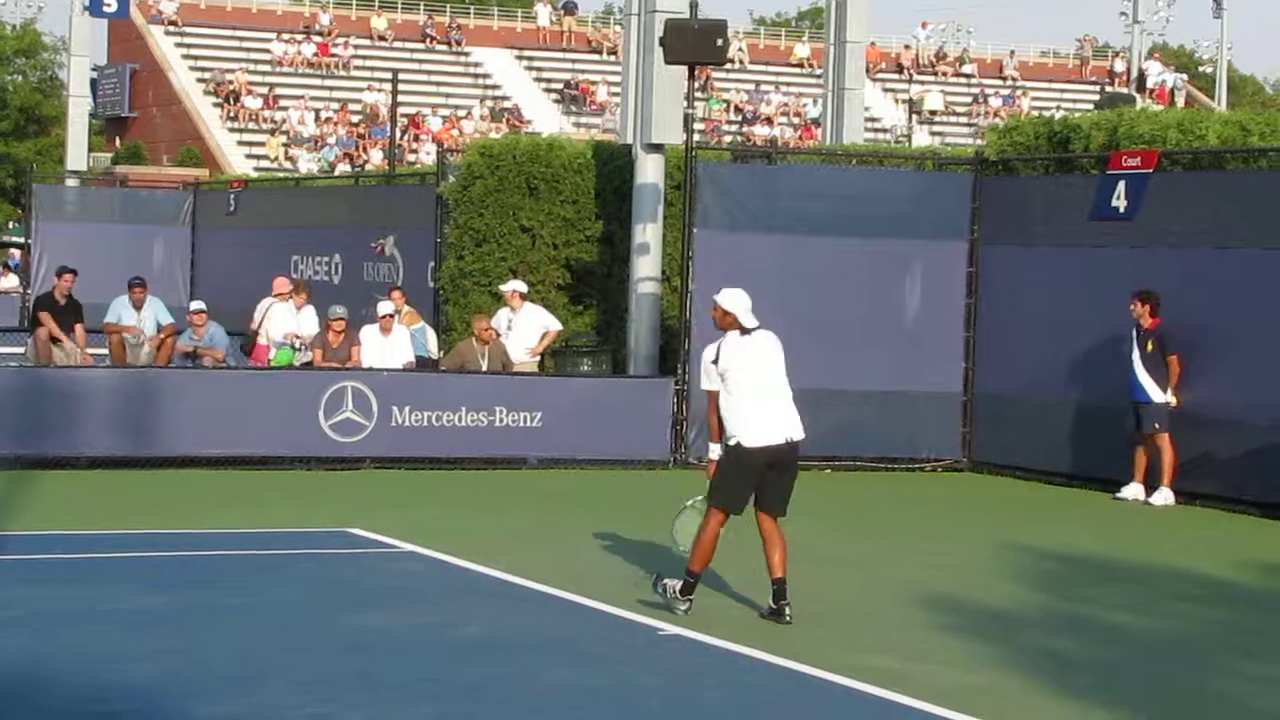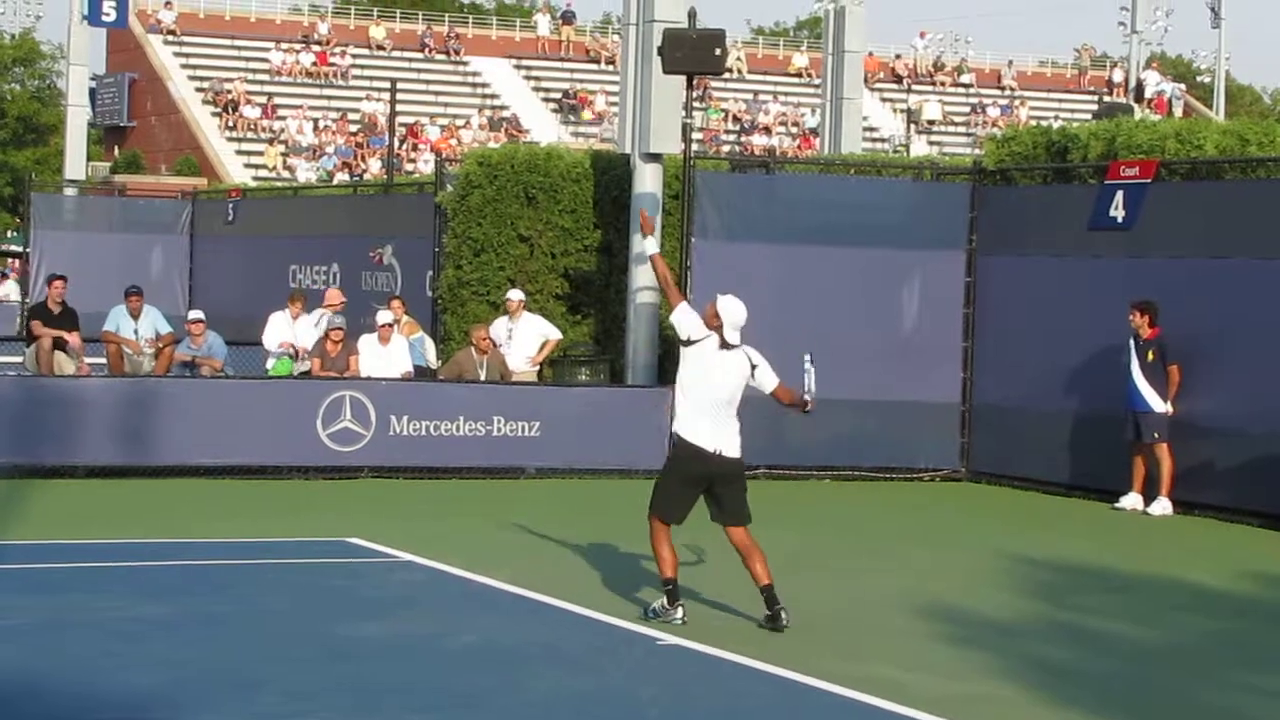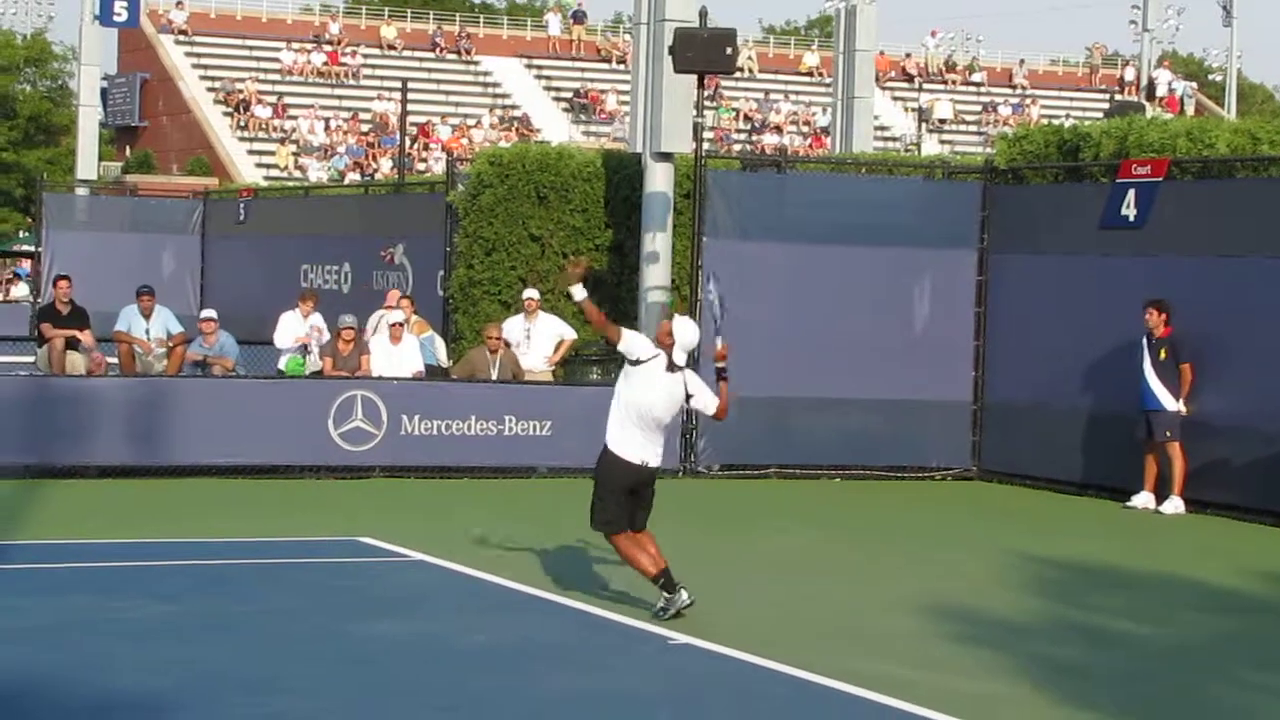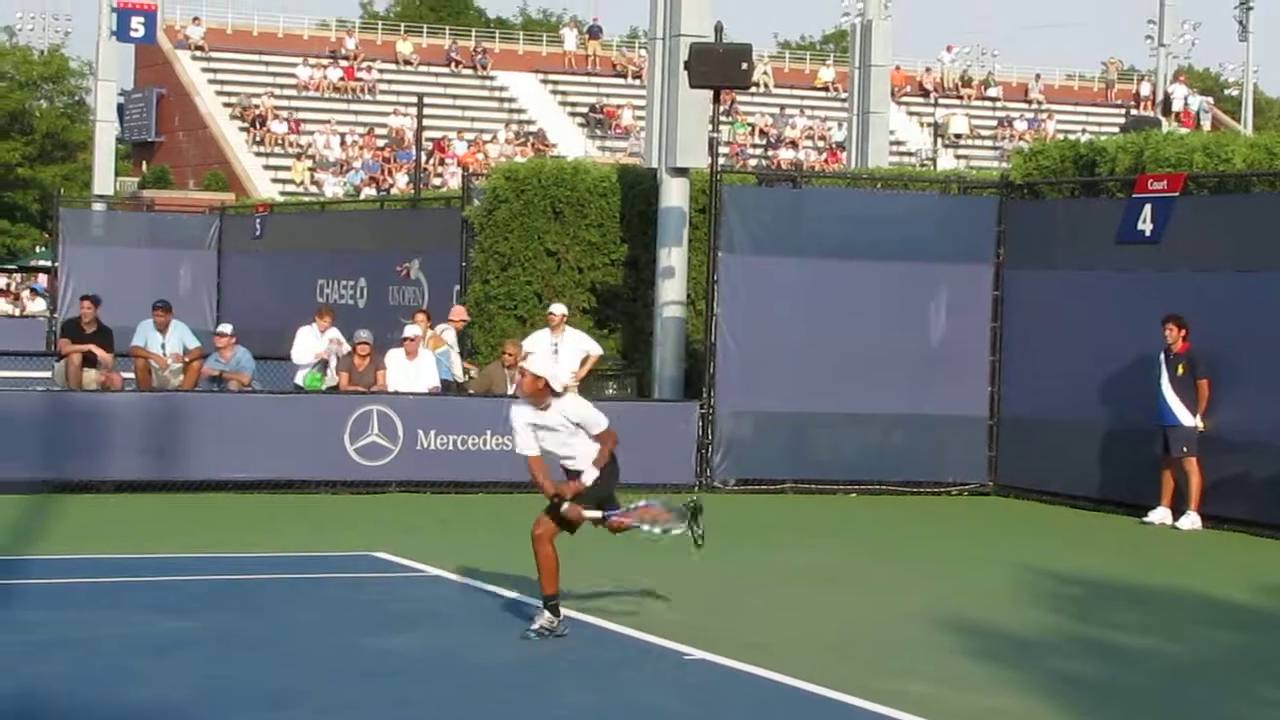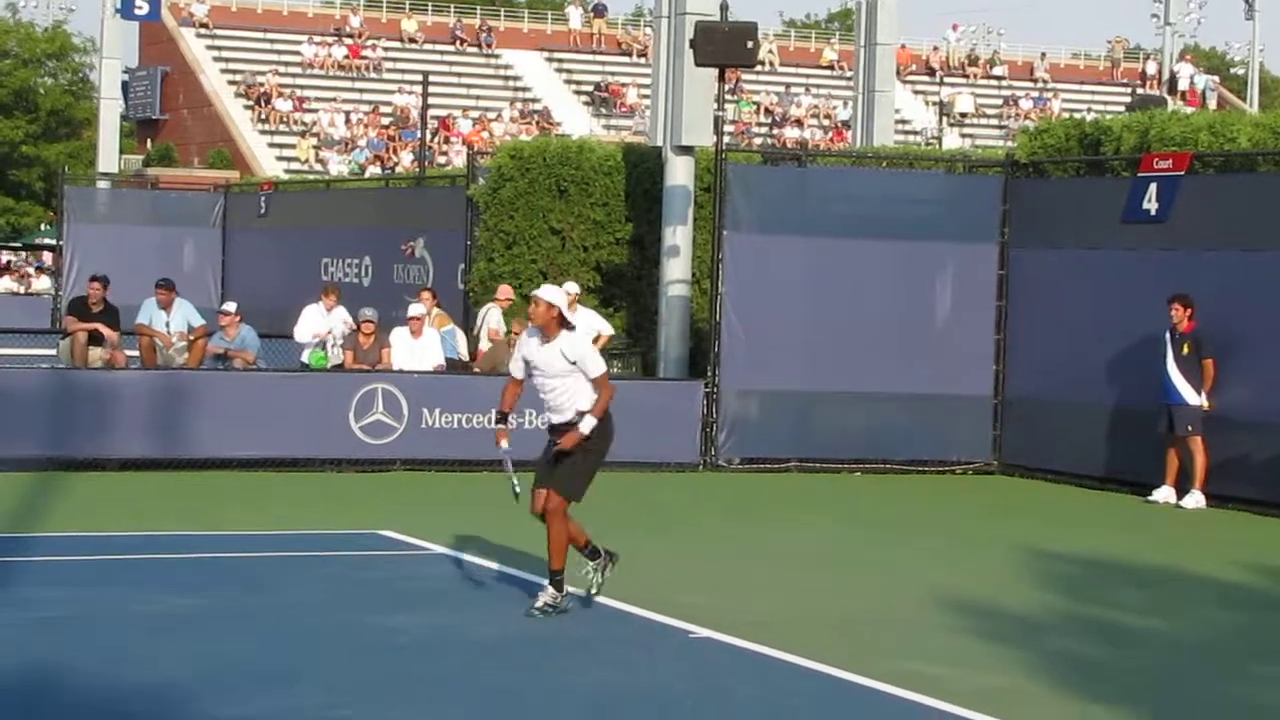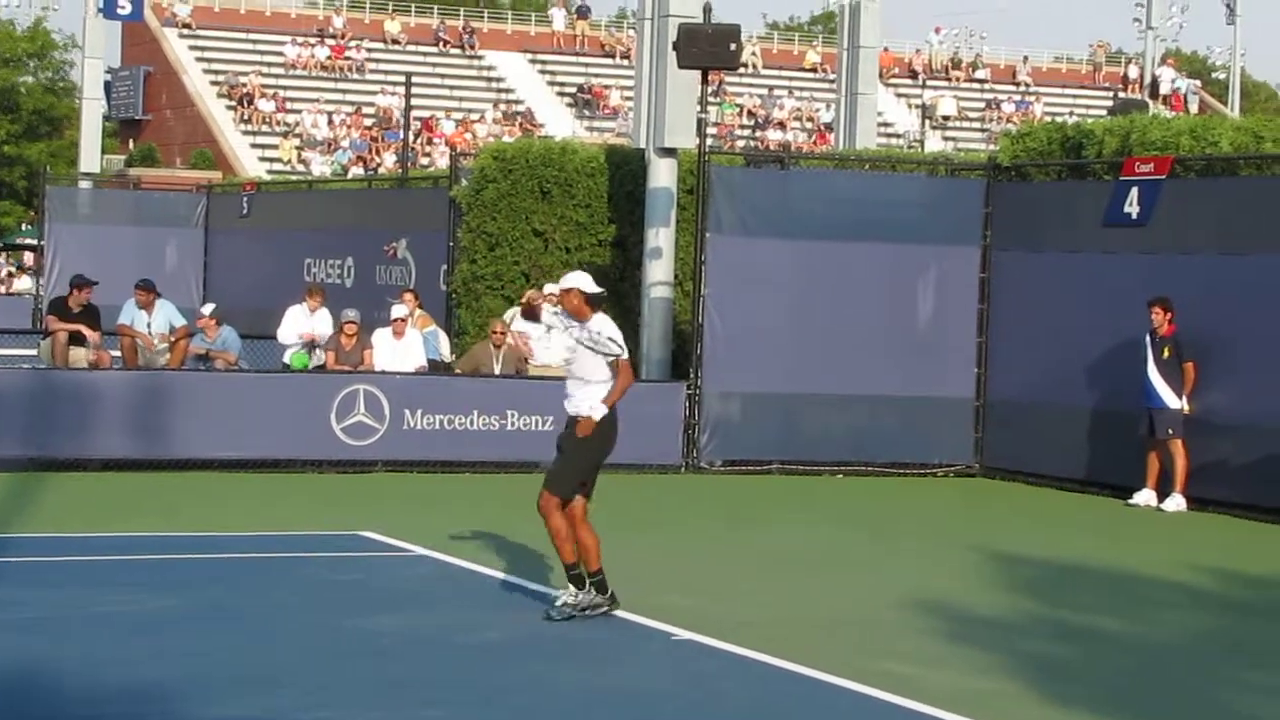
dt=0.5s
person 1, frame 1
left shoulder: (716, 352)
right shoulder: (770, 340)
left elbow: (714, 409)
left wrist: (714, 453)
left hip: (749, 445)
right hip: (788, 441)
left knee: (715, 515)
right knee: (768, 520)
left ankle: (684, 592)
right ankle: (780, 602)
person 1, frame 2
left shoulder: (695, 338)
right shoulder: (748, 358)
left elbow: (669, 286)
right elbow: (784, 396)
left wrist: (650, 241)
right wrist: (805, 402)
left hip: (691, 452)
right hip: (727, 457)
left knee: (659, 523)
right knee: (738, 533)
left ankle: (672, 604)
right ankle: (773, 607)
person 1, frame 3
left shoulder: (645, 355)
right shoulder: (686, 381)
left elbow: (604, 327)
right elbow: (720, 412)
left wrist: (577, 287)
right wrist: (722, 371)
left hip: (617, 461)
right hip: (649, 466)
left knee: (617, 537)
right knee: (638, 532)
left ankle: (672, 591)
right ankle: (674, 587)
person 1, frame 4
left shoulder: (573, 406)
right shoulder: (520, 411)
left elbow: (610, 439)
right elbow: (535, 465)
left wrist: (585, 480)
right wrist: (560, 502)
left hip: (596, 472)
right hip: (576, 474)
left knee: (542, 532)
right knee: (615, 523)
left ankle: (552, 615)
person 1, frame 5
left shoulder: (576, 345)
right shoulder: (527, 340)
left elbow: (606, 388)
right elbow: (514, 383)
left wrist: (581, 430)
right wrist: (502, 421)
left hip: (588, 433)
right hip: (559, 430)
left knee: (553, 507)
right knee: (539, 507)
left ankle: (556, 591)
right ankle: (598, 557)
person 1, frame 6
left shoulder: (604, 327)
right shoulder: (571, 323)
left elbow: (625, 375)
left wrist: (596, 415)
left hip: (594, 429)
right hip: (577, 426)
left knee: (549, 503)
right knee: (574, 512)
left ankle: (577, 588)
right ankle: (600, 593)
person 2, frame 1
left shoulder: (1160, 333)
right shoulder: (1136, 331)
left elbow: (1174, 366)
left wrist: (1169, 393)
right wrist: (1137, 389)
left hip: (1156, 398)
right hip: (1139, 397)
left knee: (1162, 441)
right knee: (1141, 440)
left ankle: (1166, 491)
right ankle: (1137, 486)
person 2, frame 2
left shoulder: (1160, 342)
right shoulder: (1133, 341)
left elbow: (1175, 375)
left wrist: (1167, 402)
right wrist: (1134, 399)
left hip: (1154, 407)
right hip: (1136, 406)
left knee: (1161, 450)
right knee: (1138, 450)
left ankle: (1164, 501)
right ankle: (1135, 496)
person 2, frame 3
left shoulder: (1173, 341)
right shoulder: (1146, 340)
left elbow: (1187, 373)
left wrist: (1180, 401)
right wrist: (1146, 397)
left hip: (1167, 406)
right hip: (1149, 405)
left knee: (1173, 449)
right knee: (1150, 449)
left ankle: (1176, 500)
right ankle: (1147, 495)
person 2, frame 4
left shoulder: (1191, 357)
right shoulder: (1164, 356)
left elbow: (1204, 388)
left wrist: (1197, 416)
right wrist: (1165, 412)
left hip: (1184, 421)
right hip: (1167, 420)
left knee: (1190, 464)
right knee: (1167, 464)
left ankle: (1193, 515)
right ankle: (1164, 510)
person 2, frame 5
left shoulder: (1196, 336)
right shoulder: (1169, 335)
left elbow: (1209, 367)
left wrist: (1203, 395)
right wrist: (1170, 390)
left hip: (1189, 400)
right hip: (1171, 399)
left knee: (1195, 444)
right knee: (1171, 443)
left ankle: (1197, 494)
right ankle: (1168, 489)
person 2, frame 6
left shoulder: (1176, 339)
right shoulder: (1149, 338)
left elbow: (1189, 370)
left wrist: (1183, 398)
right wrist: (1151, 394)
left hip: (1170, 404)
right hip: (1152, 402)
left knee: (1175, 446)
right knee: (1153, 446)
left ankle: (1178, 497)
right ankle: (1149, 492)
